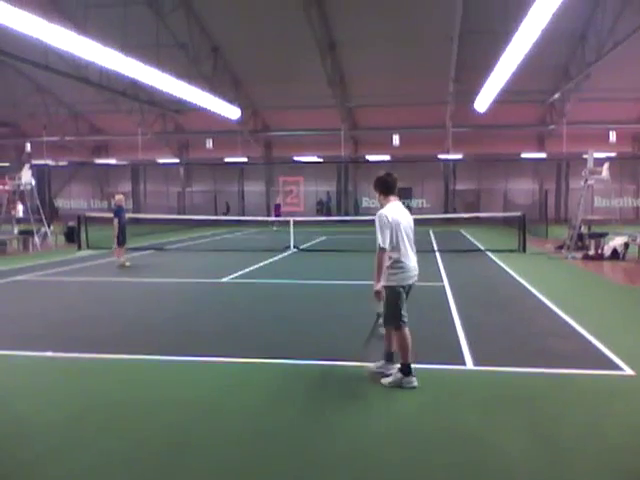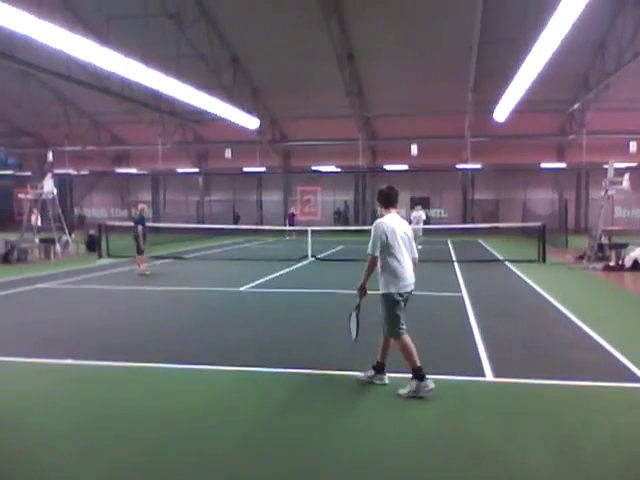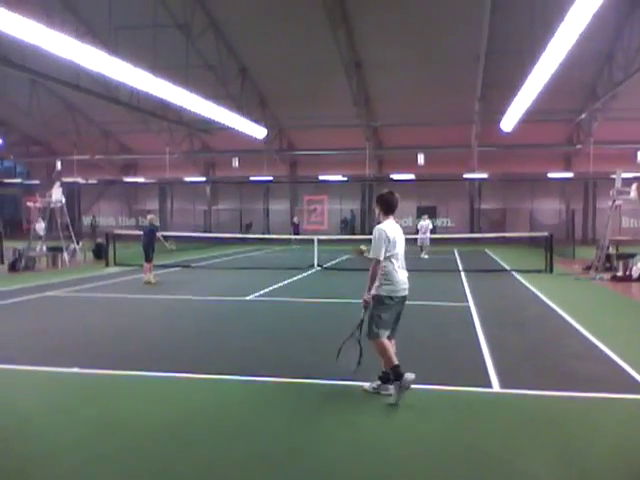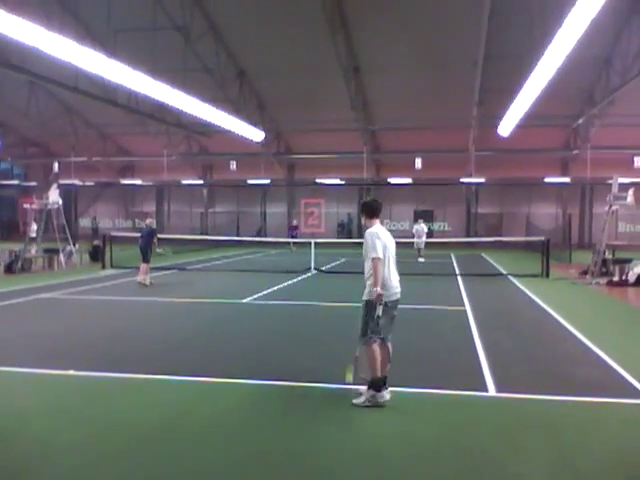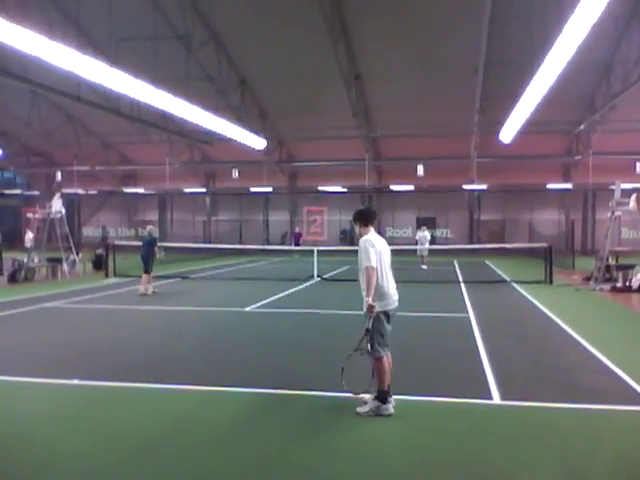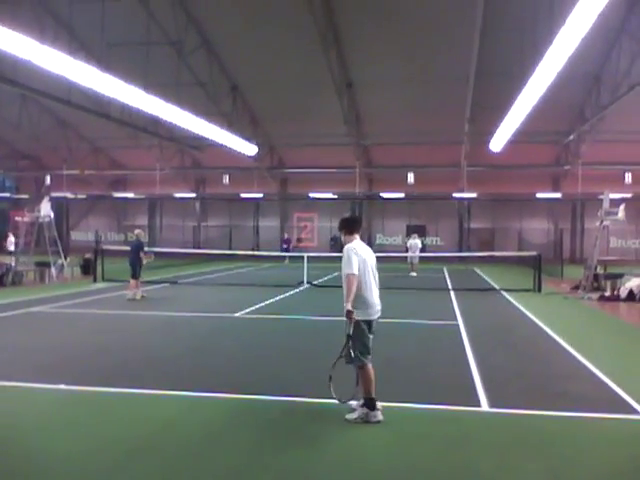
dt=0.4s
person 1, frame 1
left shoulder: (383, 215)
right shoulder: (404, 211)
left elbow: (383, 251)
left wrist: (378, 281)
left hip: (395, 275)
right hip: (409, 271)
left knee: (398, 324)
right knee: (393, 321)
left ankle: (407, 374)
right ankle: (389, 362)
person 1, frame 2
left shoulder: (381, 224)
right shoulder: (405, 224)
left elbow: (373, 259)
right elbow: (414, 258)
left wrist: (363, 282)
left hip: (392, 285)
right hip: (406, 282)
left knee: (398, 332)
right knee: (388, 328)
left ankle: (420, 379)
right ankle: (379, 371)
person 1, frame 3
left shoulder: (381, 229)
right shoulder: (397, 229)
left elbow: (377, 264)
left wrist: (368, 291)
right wrist: (369, 254)
left hip: (386, 289)
right hip: (400, 288)
left knee: (376, 334)
right knee: (387, 335)
left ankle: (399, 376)
right ankle: (386, 380)
person 1, frame 4
left shoulder: (372, 233)
right shoulder: (385, 233)
left elbow: (377, 261)
left wrist: (377, 288)
left hip: (379, 293)
right hip: (392, 292)
left knee: (370, 339)
right knee: (384, 339)
left ankle: (376, 390)
right ankle: (382, 385)
person 1, frame 5
left shoulder: (366, 241)
right shoulder: (380, 240)
left elbow: (371, 269)
left wrist: (369, 297)
left hip: (378, 302)
right hip: (389, 300)
left knee: (377, 352)
right knee: (384, 349)
left ankle: (382, 402)
right ankle: (385, 394)
person 1, frame 6
left shoulder: (350, 248)
right shoulder: (367, 249)
left elbow: (352, 277)
left wrist: (348, 303)
left hip: (360, 310)
right hip: (371, 308)
left knee: (361, 360)
right knee: (364, 357)
left ankle: (371, 409)
right ankle: (369, 401)
